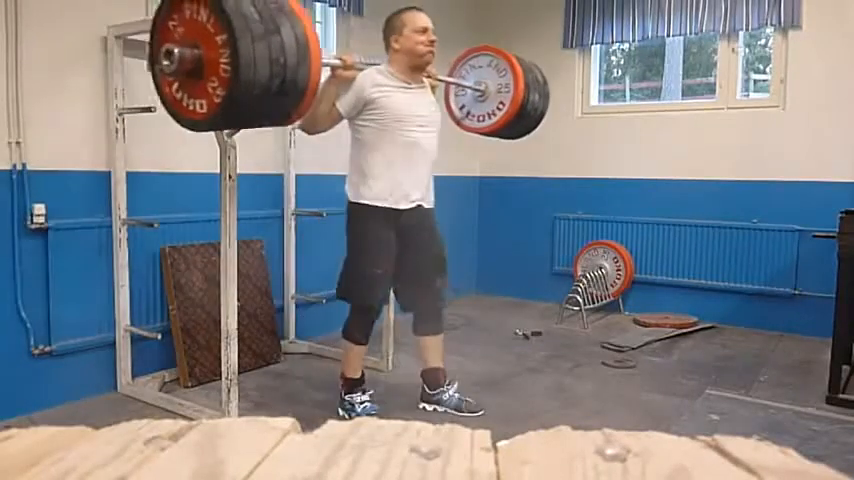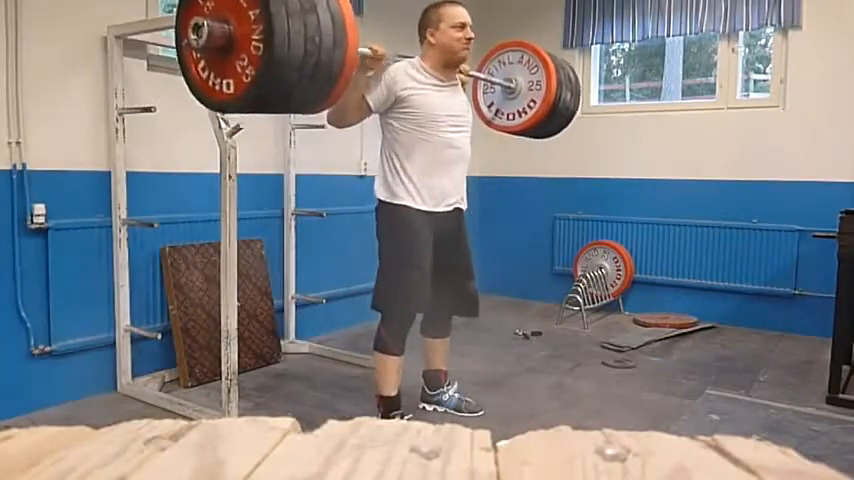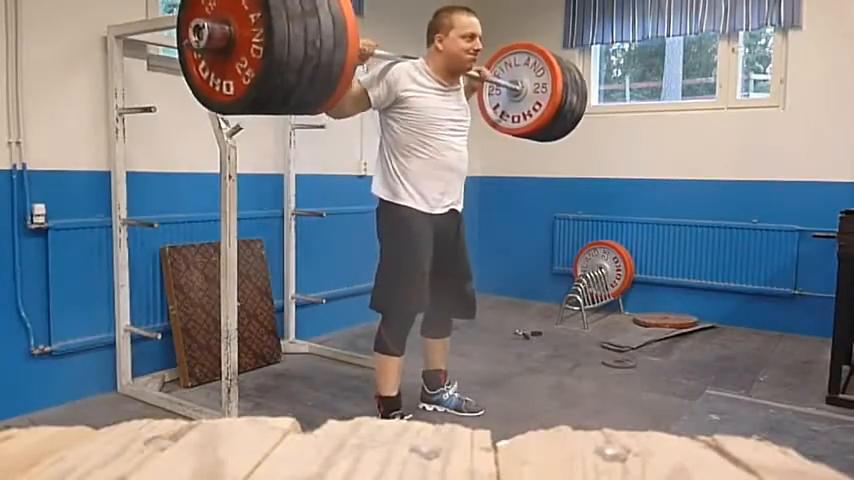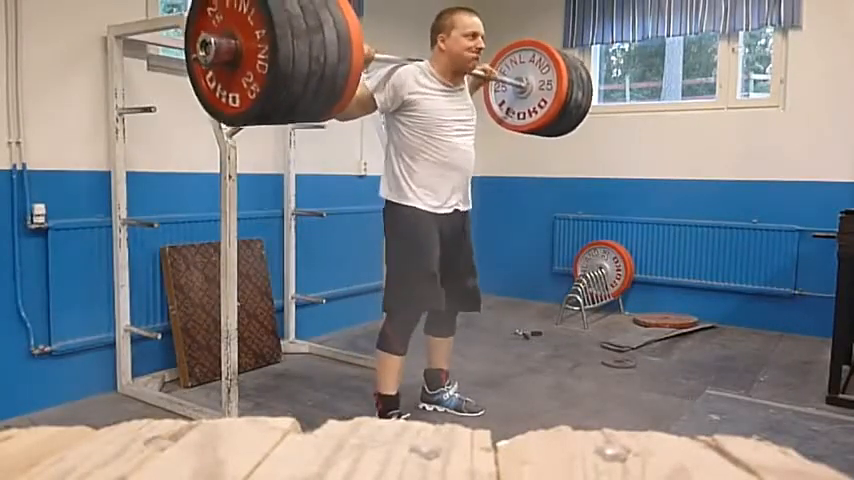
dt=0.7s
person 1, frame 1
left shoulder: (426, 88)
right shoulder: (368, 84)
right elbow: (311, 124)
right wrist: (334, 80)
left hip: (418, 209)
right hip: (374, 209)
left knee: (428, 299)
right knee: (367, 304)
left ankle: (436, 388)
right ankle: (351, 393)
person 1, frame 2
left shoulder: (456, 85)
right shoulder: (398, 77)
right elbow: (339, 117)
right wrist: (361, 72)
left hip: (450, 211)
right hip: (407, 212)
left knee: (445, 302)
right knee: (400, 310)
left ankle: (436, 388)
right ankle: (389, 412)
person 1, frame 3
left shoulder: (457, 85)
right shoulder: (400, 76)
right elbow: (337, 108)
left wrist: (475, 86)
left hip: (448, 212)
right hip: (406, 212)
left knee: (446, 302)
right knee: (400, 310)
left ankle: (436, 389)
right ankle: (389, 413)
person 1, frame 4
left shoulder: (461, 87)
right shoulder: (405, 79)
right elbow: (344, 110)
left wrist: (479, 81)
left hip: (454, 212)
right hip: (412, 211)
left knee: (449, 301)
right knee: (406, 308)
left ankle: (437, 388)
right ankle: (387, 412)
